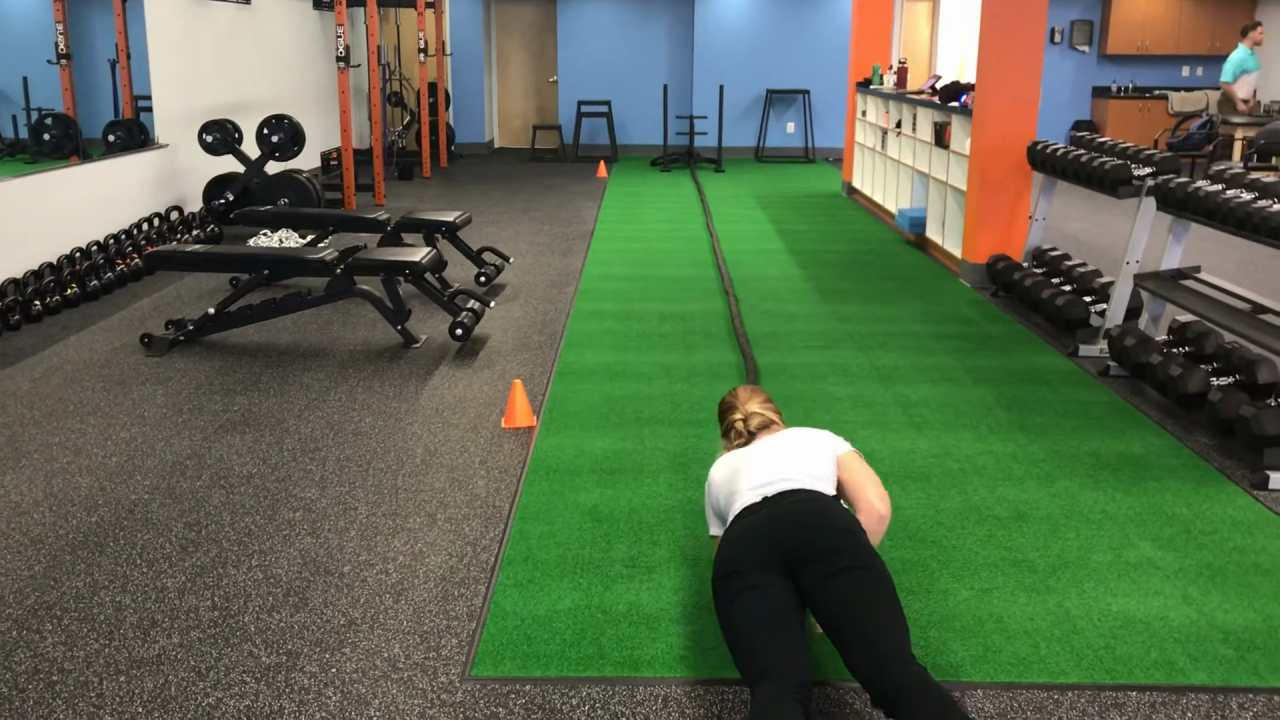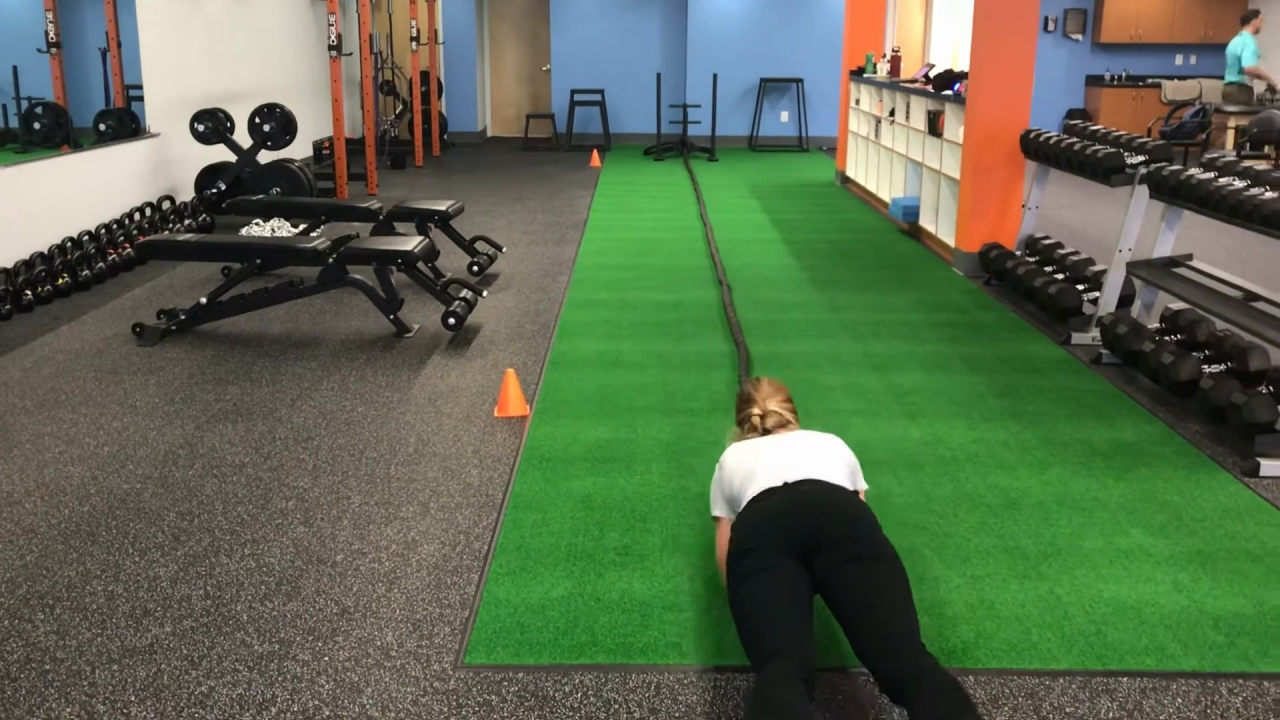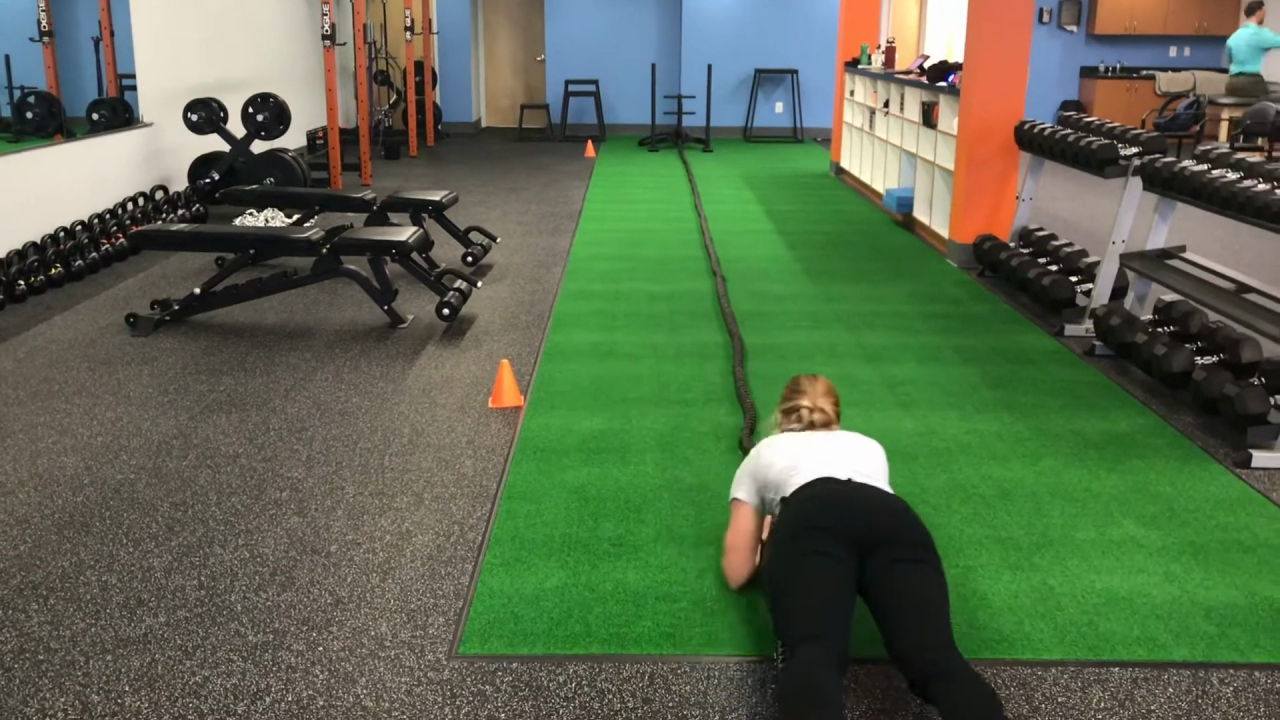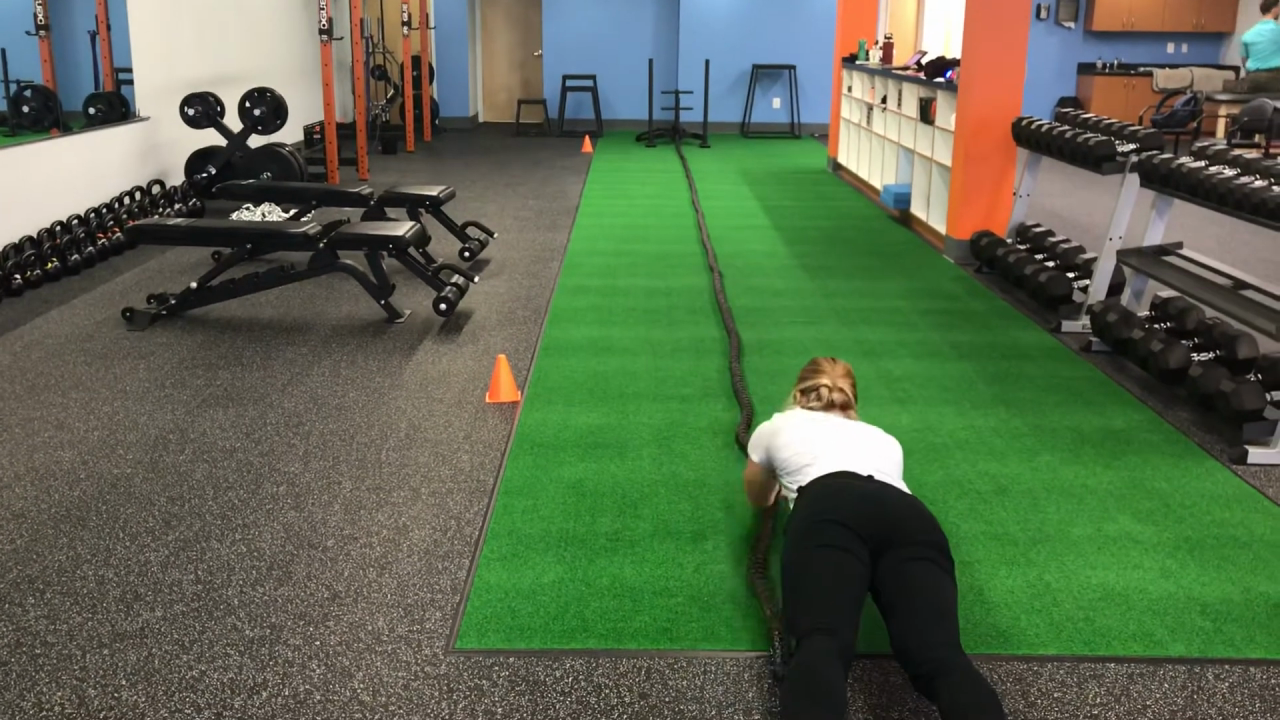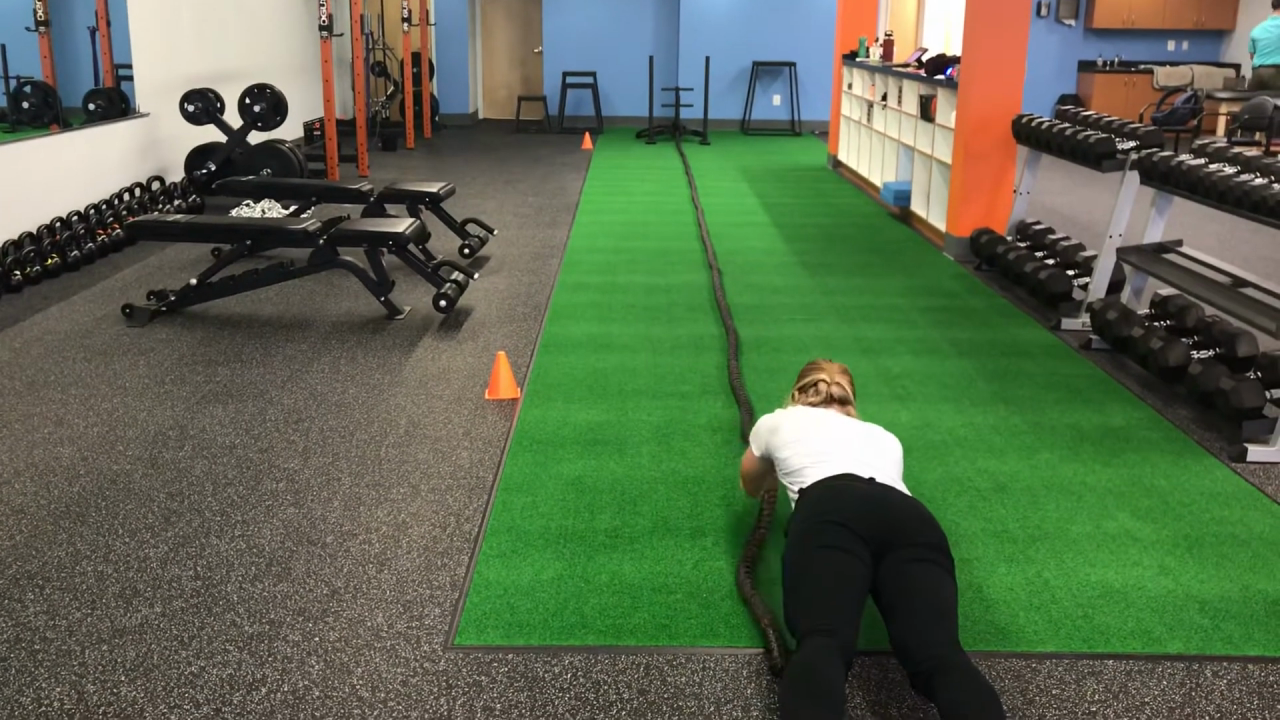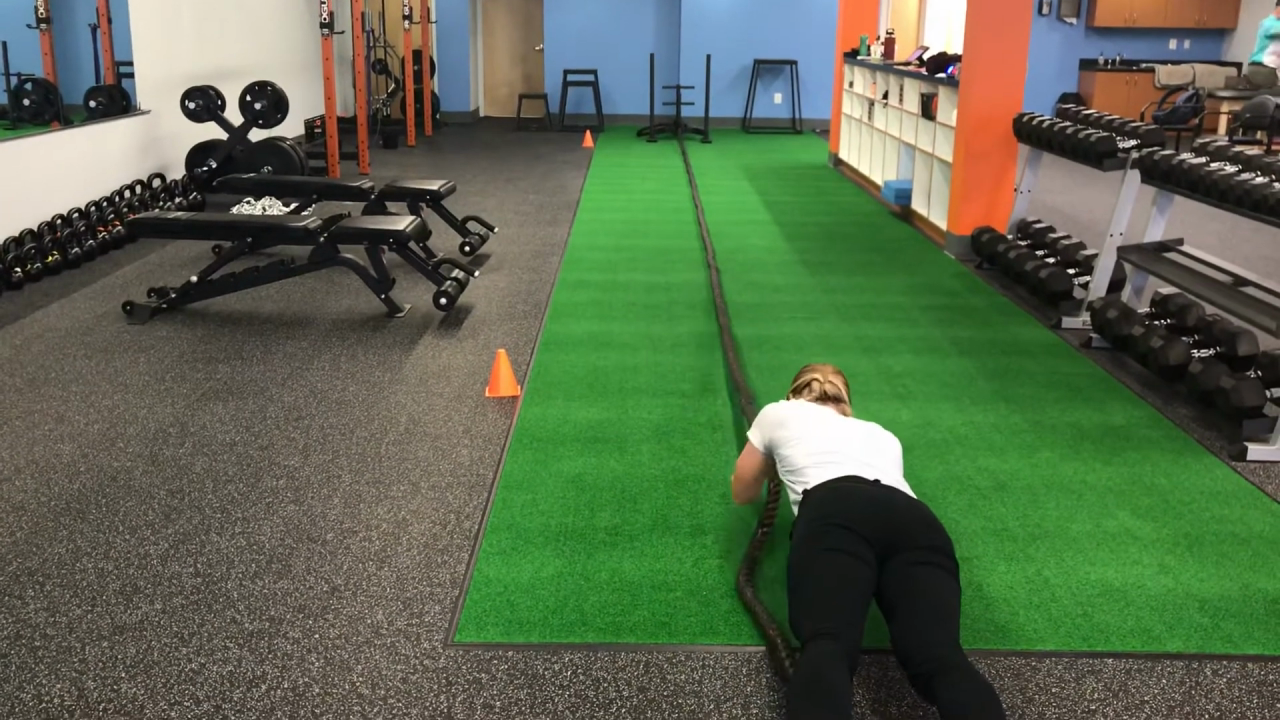
dt=0.3s
person 1, frame 1
left shoulder: (719, 470)
right shoulder: (820, 438)
right elbow: (876, 508)
left hip: (745, 545)
right hip: (824, 526)
left knee: (778, 688)
right knee: (896, 671)
person 1, frame 2
left shoulder: (731, 457)
right shoulder: (830, 442)
left elbow: (730, 572)
left hip: (762, 529)
right hip: (841, 518)
left knee: (782, 670)
right knee: (905, 658)
person 1, frame 3
left shoulder: (763, 452)
right shoulder: (869, 445)
left elbow: (736, 572)
left wrist: (769, 536)
left hip: (814, 518)
right hip: (896, 521)
left knee: (814, 655)
right knee: (935, 659)
person 1, frame 4
left shoulder: (776, 427)
right shoulder: (884, 438)
left elbow: (758, 498)
left hip: (830, 515)
right hip: (910, 521)
left knee: (821, 647)
right knee: (938, 656)
person 1, frame 5
left shoulder: (779, 422)
right shoulder: (884, 435)
left elbow: (751, 485)
left hip: (830, 515)
right hip: (912, 522)
left knee: (822, 646)
right knee: (938, 655)
person 1, frame 6
left shoulder: (780, 413)
right shoulder: (883, 435)
left elbow: (742, 493)
left hip: (836, 519)
right hip: (916, 525)
left knee: (827, 647)
right knee: (939, 657)
